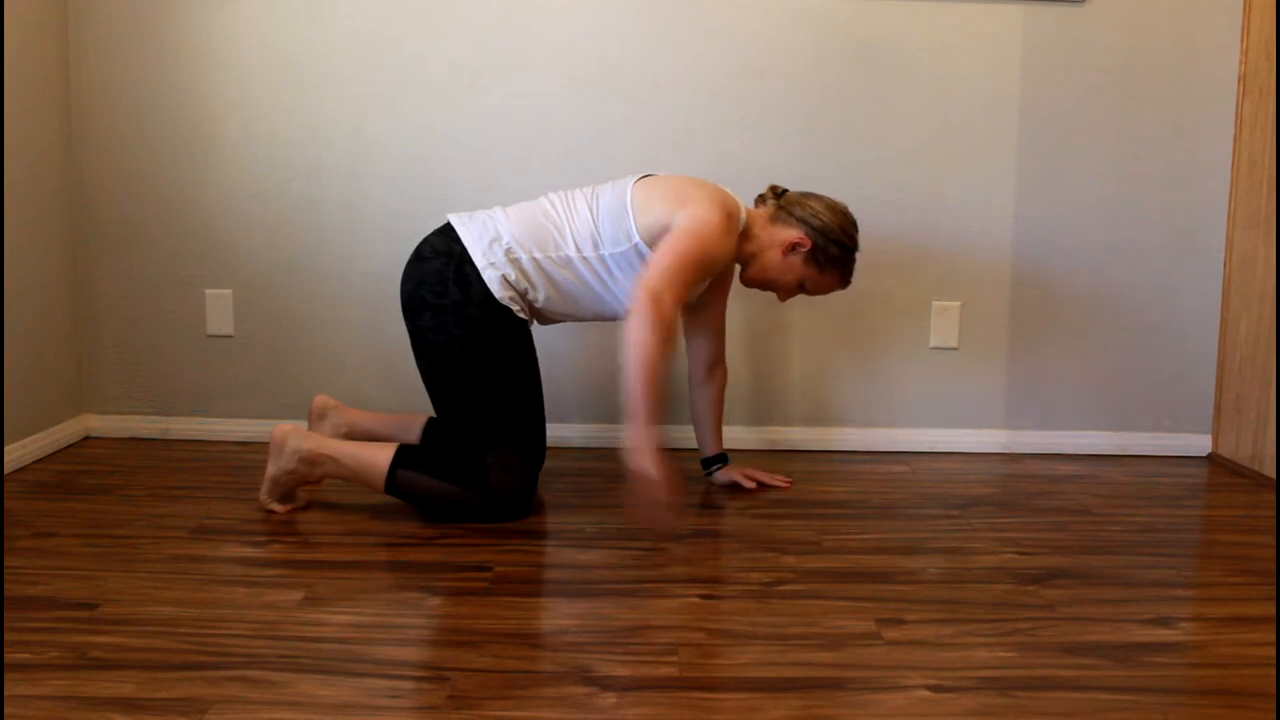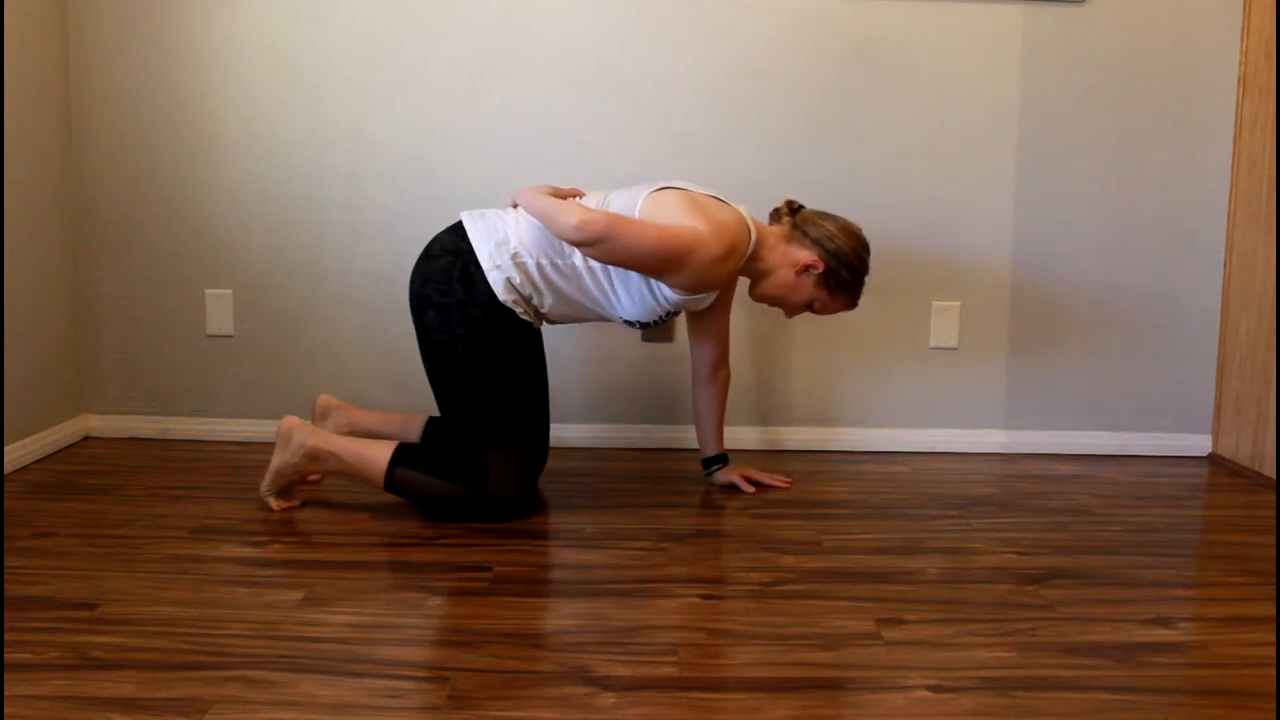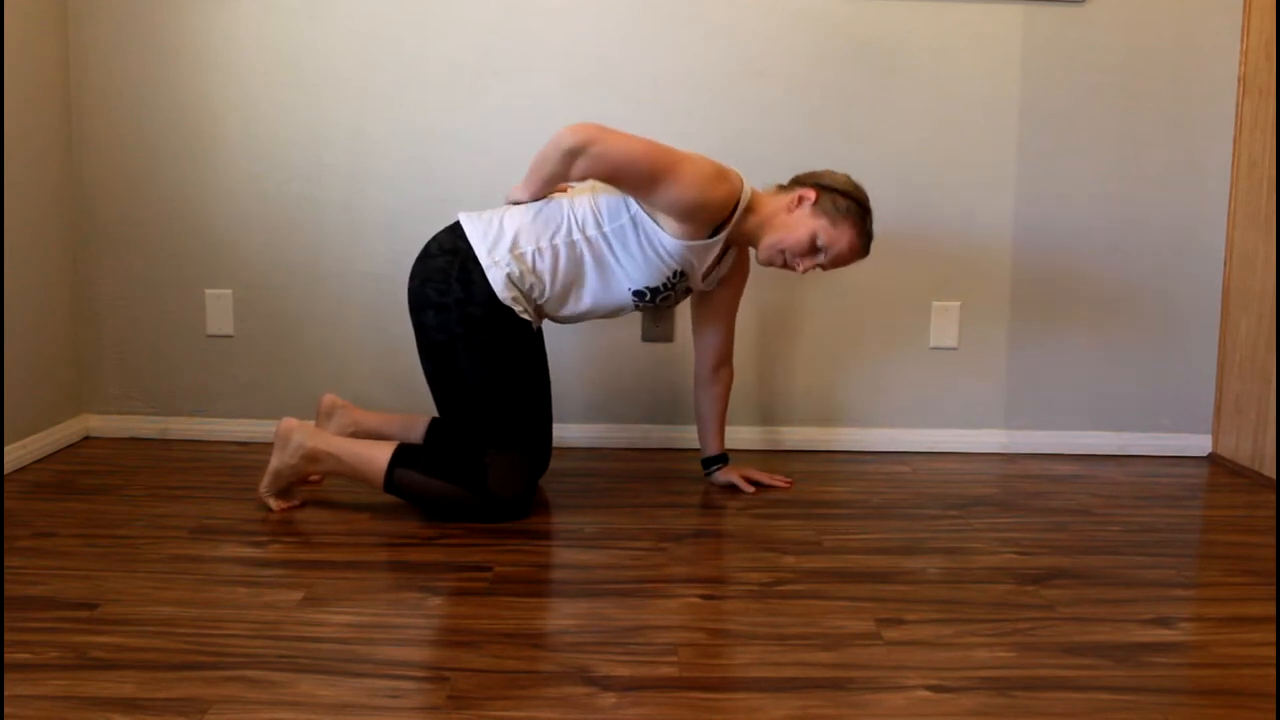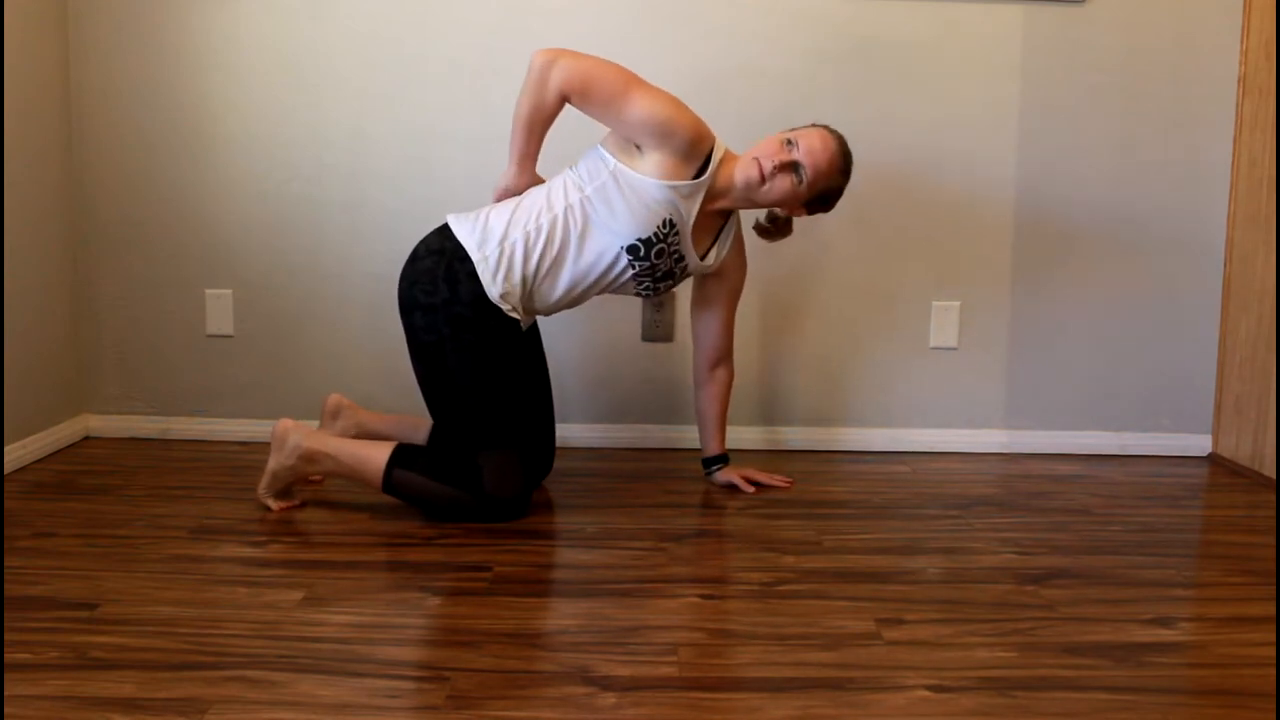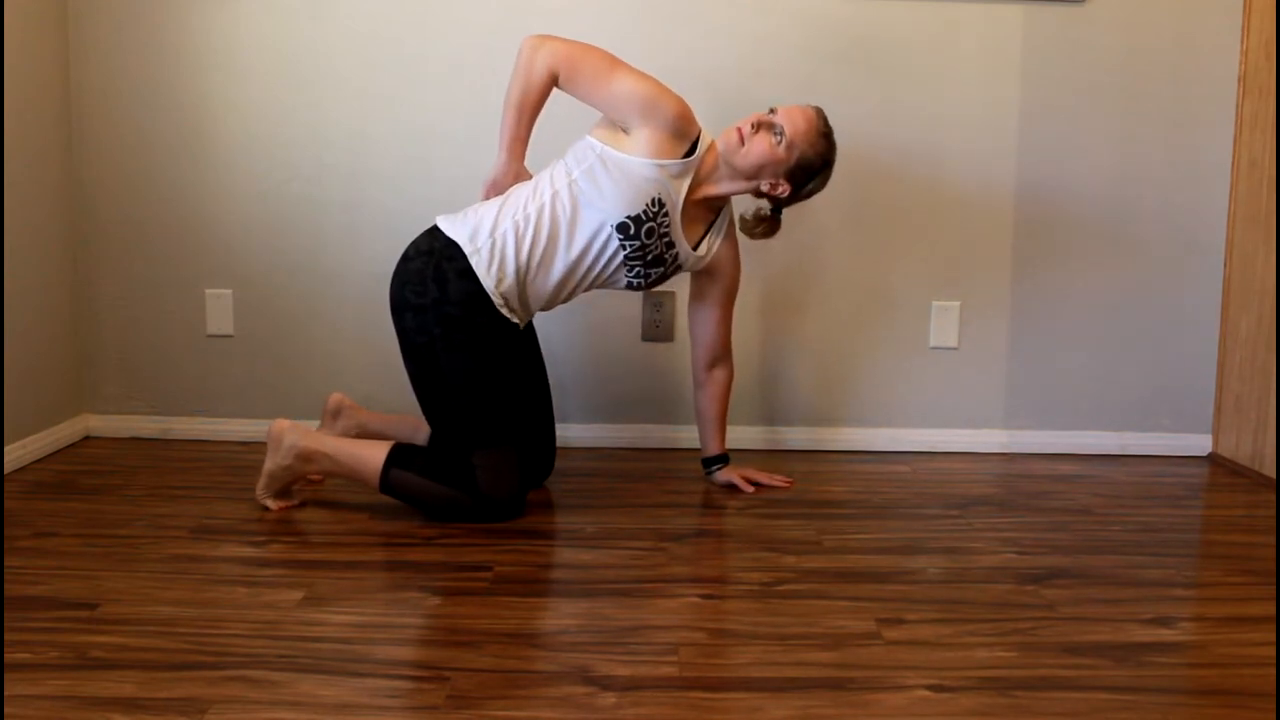
dt=1s
person 1, frame 1
left shoulder: (713, 245)
right shoulder: (712, 224)
left elbow: (706, 360)
right elbow: (647, 309)
left wrist: (717, 460)
right wrist: (642, 440)
left hip: (478, 283)
right hip: (459, 283)
left knee: (515, 452)
right knee: (504, 491)
left ankle: (345, 422)
right ankle: (310, 453)
person 1, frame 2
left shoulder: (723, 259)
right shoulder: (713, 250)
left elbow: (710, 363)
right elbow: (589, 229)
left wrist: (716, 460)
right wrist: (532, 199)
left hip: (496, 286)
right hip: (467, 282)
left knee: (517, 456)
right knee: (503, 492)
left ankle: (345, 421)
right ankle: (315, 445)
person 1, frame 3
left shoulder: (731, 260)
right shoulder: (711, 194)
left elbow: (714, 361)
right elbow: (581, 142)
left wrist: (716, 460)
right wrist: (528, 194)
left hip: (502, 298)
right hip: (465, 280)
left knee: (525, 460)
right knee: (502, 493)
left ankle: (349, 421)
right ankle: (314, 447)
person 1, frame 4
left shoulder: (725, 252)
right shoulder: (681, 142)
left elbow: (714, 361)
right elbow: (551, 66)
left wrist: (716, 460)
right wrist: (518, 174)
left hip: (501, 306)
right hip: (455, 281)
left knee: (531, 463)
right knee: (500, 494)
left ankle: (353, 422)
right ankle: (310, 448)
person 1, frame 5
left shoulder: (718, 248)
right shoulder: (667, 126)
left elbow: (712, 361)
right elbow: (541, 51)
left wrist: (717, 460)
right wrist: (507, 165)
left hip: (498, 307)
right hip: (448, 280)
left knee: (532, 465)
right knee: (495, 494)
left ankle: (353, 422)
right ankle: (304, 449)
